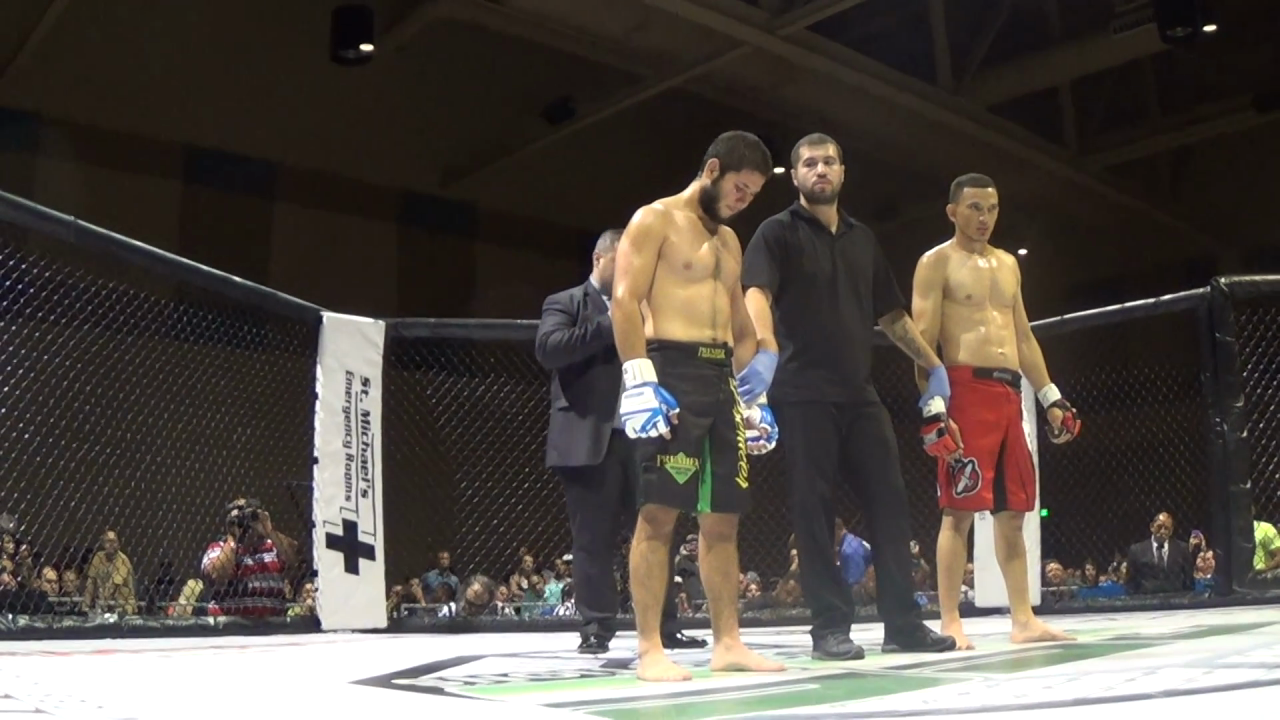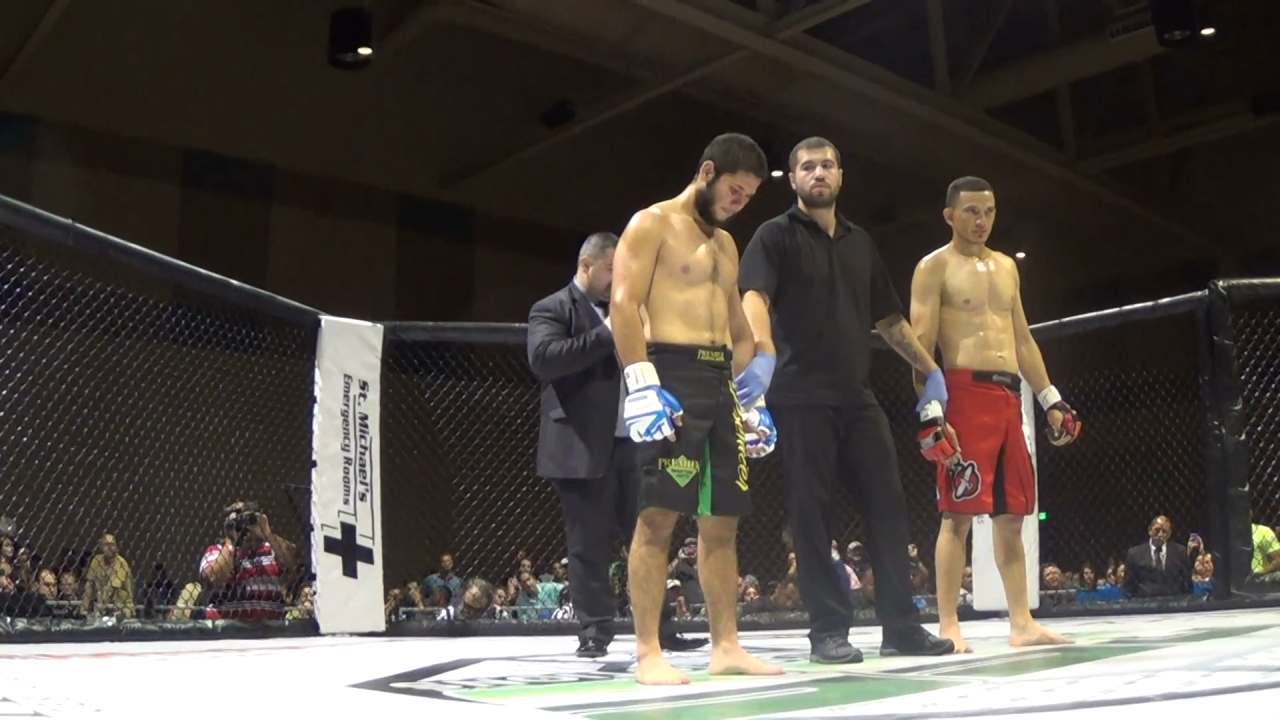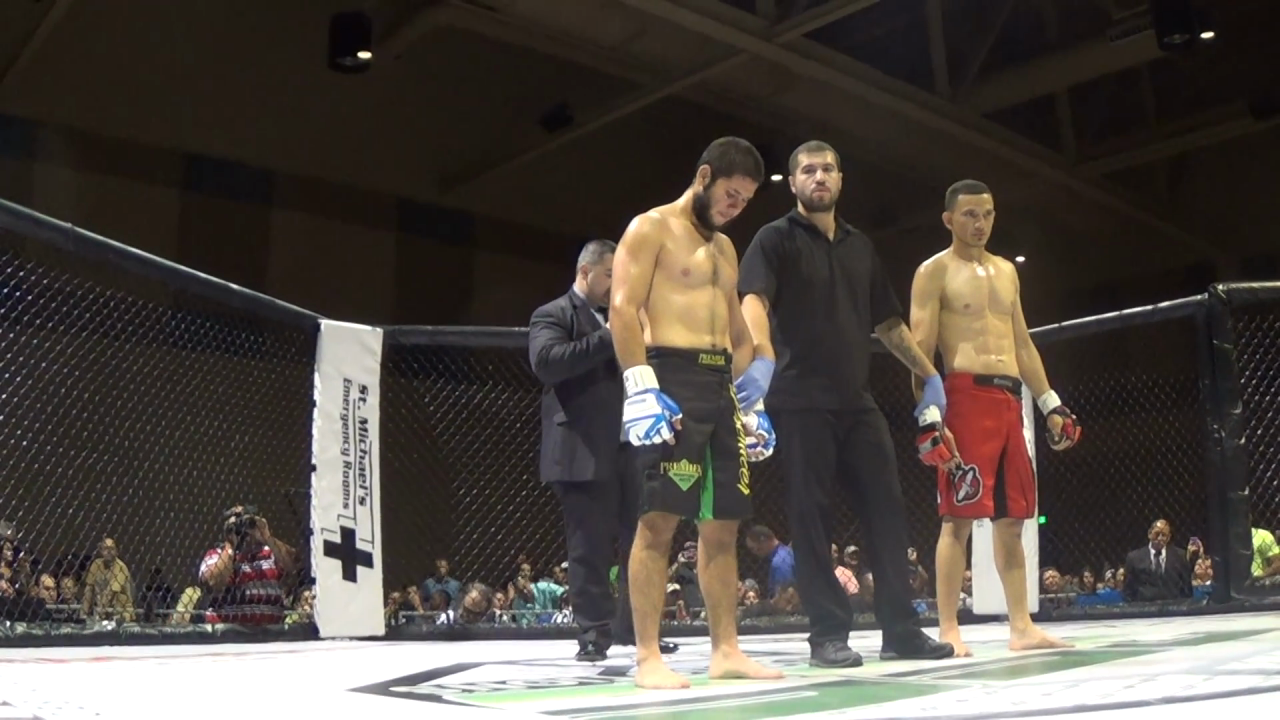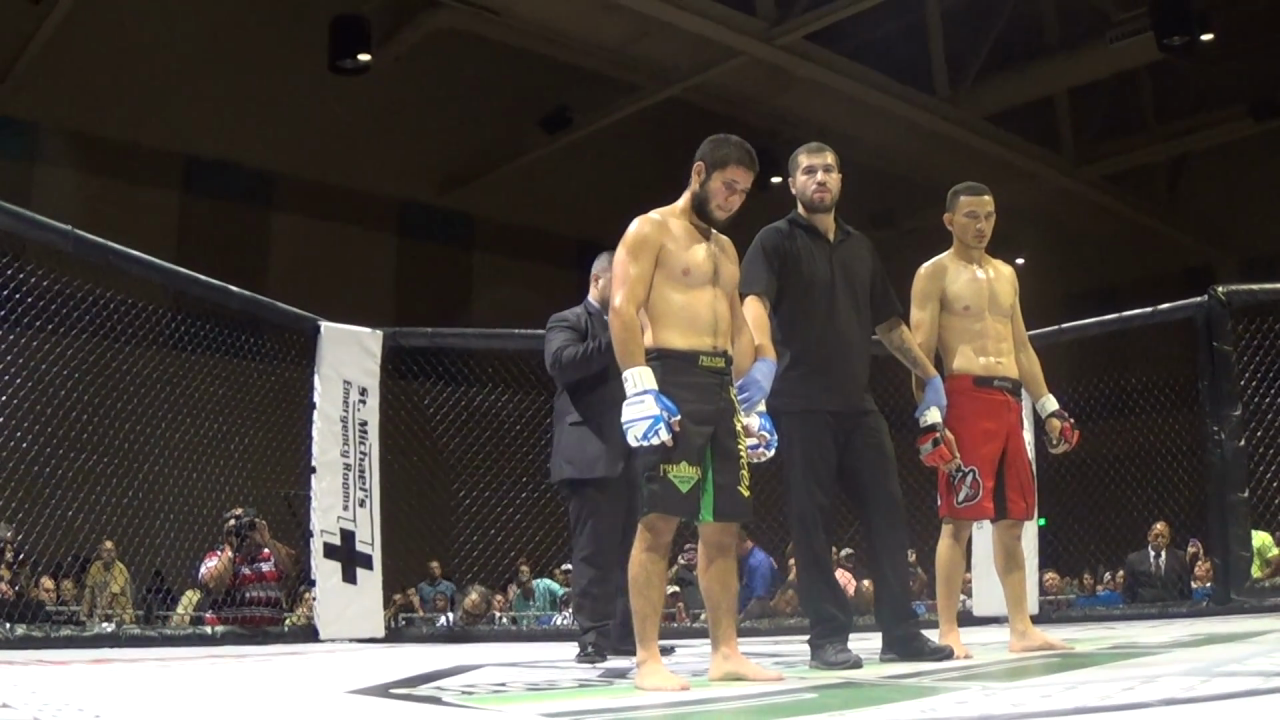
dt=0.3s
person 1, frame 1
left shoulder: (729, 241)
right shoulder: (655, 220)
right elbow: (625, 300)
right wrist: (640, 382)
left hip: (721, 380)
right hip: (671, 371)
left knee: (723, 517)
right knee: (659, 513)
left ankle: (728, 643)
right ankle: (650, 650)
person 1, frame 2
left shoulder: (725, 244)
right shoulder: (652, 224)
right elbow: (624, 306)
right wrist: (643, 385)
left hip: (719, 382)
right hip: (671, 375)
left knee: (722, 520)
right knee: (658, 516)
left ankle: (726, 646)
right ankle: (648, 653)
person 1, frame 3
left shoulder: (724, 247)
right shoulder: (651, 228)
right elbow: (623, 309)
left wrist: (752, 400)
right wrist: (642, 388)
left hip: (719, 385)
right hip: (671, 377)
left knee: (723, 524)
right knee: (659, 519)
left ankle: (725, 650)
right ankle: (648, 657)
person 1, frame 4
left shoulder: (726, 249)
right shoulder: (651, 229)
right elbow: (623, 310)
right wrist: (641, 389)
left hip: (720, 388)
right hip: (672, 379)
left knee: (724, 526)
right knee: (659, 522)
left ankle: (726, 652)
right ankle: (648, 659)
person 2, frame 1
left shoulder: (862, 239)
right shoulder: (778, 232)
left elbow: (891, 314)
right elbow: (757, 294)
left wrist: (934, 365)
right wrist: (766, 350)
left hip: (859, 392)
right hip: (803, 393)
left knee: (890, 501)
right knee: (814, 508)
left ankle: (902, 622)
right ankle: (830, 627)
person 2, frame 2
left shoulder: (860, 243)
right shoulder: (776, 235)
left elbow: (888, 318)
right elbow: (754, 297)
left wrist: (931, 370)
right wrist: (764, 354)
left hip: (856, 395)
right hip: (800, 396)
left knee: (887, 504)
right knee: (811, 512)
left ankle: (900, 625)
right ankle: (828, 630)
person 2, frame 3
left shoulder: (860, 246)
right shoulder: (776, 239)
left elbow: (887, 322)
right elbow: (754, 300)
left wrist: (930, 374)
right wrist: (763, 358)
left hip: (856, 399)
right hip: (800, 400)
left knee: (887, 509)
right knee: (811, 516)
left ankle: (900, 629)
right ankle: (828, 634)
person 2, frame 4
left shoulder: (860, 247)
right shoulder: (776, 240)
left elbow: (888, 323)
right elbow: (754, 302)
left wrist: (930, 375)
right wrist: (765, 359)
left hip: (857, 402)
right hip: (801, 402)
left knee: (888, 510)
right knee: (811, 518)
left ankle: (900, 631)
right ankle: (828, 636)
person 3, frame 1
left shoulder: (1008, 265)
right shoulder: (936, 263)
left elbow: (1024, 337)
right elbow: (923, 341)
left wrist: (1051, 399)
right wrist: (933, 407)
left hip: (1009, 393)
right hip: (966, 389)
left knee: (1012, 512)
right knee: (959, 510)
left ankle: (1024, 620)
right ankle: (950, 622)
person 3, frame 2
left shoulder: (1006, 267)
right shoulder: (934, 268)
left elbow: (1023, 340)
right elbow: (921, 346)
left wrist: (1051, 400)
right wrist: (930, 412)
left hip: (1008, 396)
right hip: (966, 394)
left knee: (1012, 515)
right knee: (959, 513)
left ankle: (1022, 623)
right ankle: (948, 626)
person 3, frame 3
left shoulder: (1006, 271)
right shoulder: (934, 272)
right elbow: (921, 350)
left wrist: (1051, 405)
right wrist: (929, 418)
left hip: (1010, 401)
right hip: (966, 397)
left knee: (1012, 519)
right knee: (959, 517)
left ankle: (1022, 627)
right ankle: (949, 630)
person 3, frame 4
left shoulder: (1006, 275)
right shoulder: (935, 274)
right elbow: (921, 352)
left wrist: (1049, 408)
right wrist: (930, 419)
left hip: (1009, 403)
right hip: (966, 400)
left knee: (1012, 521)
right knee: (959, 519)
left ankle: (1022, 629)
right ankle: (948, 632)
person 4, frame 1
right shoulder: (565, 303)
right elbow: (547, 349)
right wrist: (609, 324)
right hip: (590, 440)
right knee: (593, 539)
left ankle: (664, 627)
right ankle: (596, 628)
person 4, frame 2
right shoulder: (551, 310)
right elbow: (543, 359)
right wrist: (605, 335)
left hip: (631, 442)
right hip: (585, 449)
right knee: (589, 545)
left ankle: (659, 628)
right ankle: (595, 631)
person 4, frame 3
right shoulder: (553, 316)
right elbow: (546, 363)
right wrist: (608, 339)
right hip: (585, 453)
left knee: (638, 540)
right knee: (588, 548)
left ankle: (630, 626)
right ankle: (593, 635)
person 4, frame 4
right shoulder: (568, 322)
right elbow: (560, 363)
right wrist: (618, 340)
left hip: (635, 454)
right hip: (593, 455)
left knee: (634, 549)
right knee: (594, 549)
left ankle: (625, 634)
right ankle: (593, 636)
